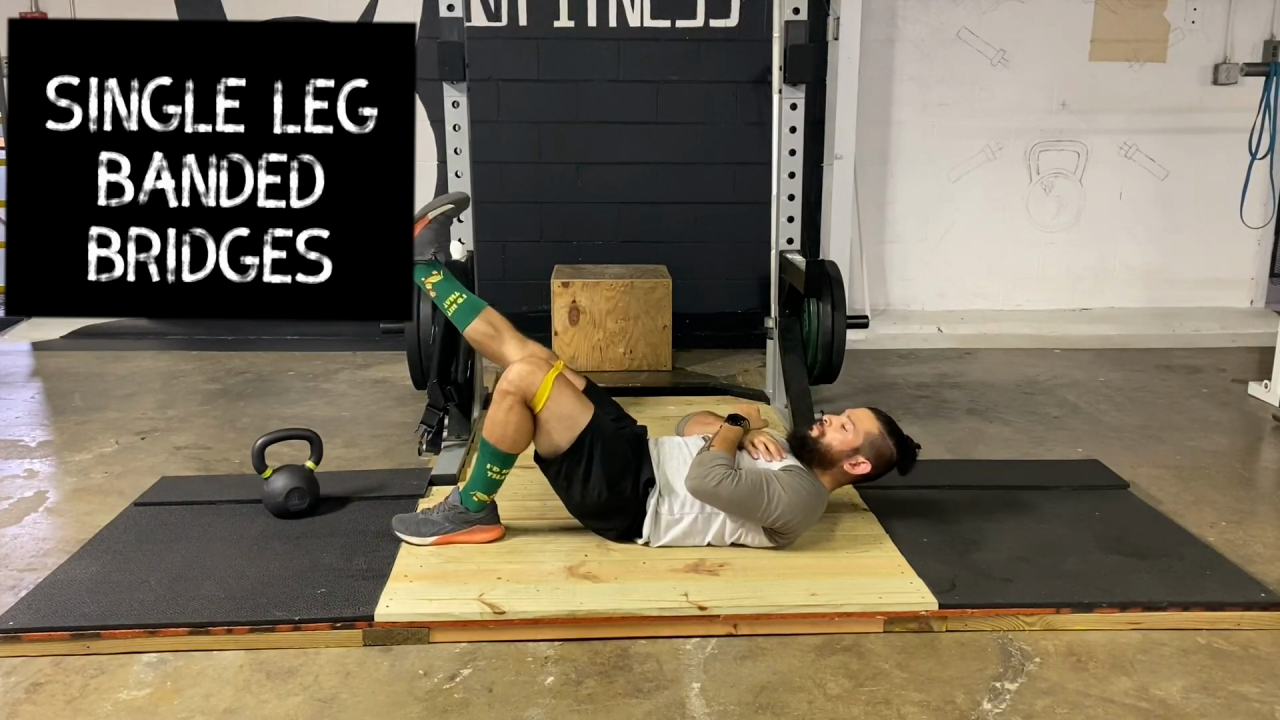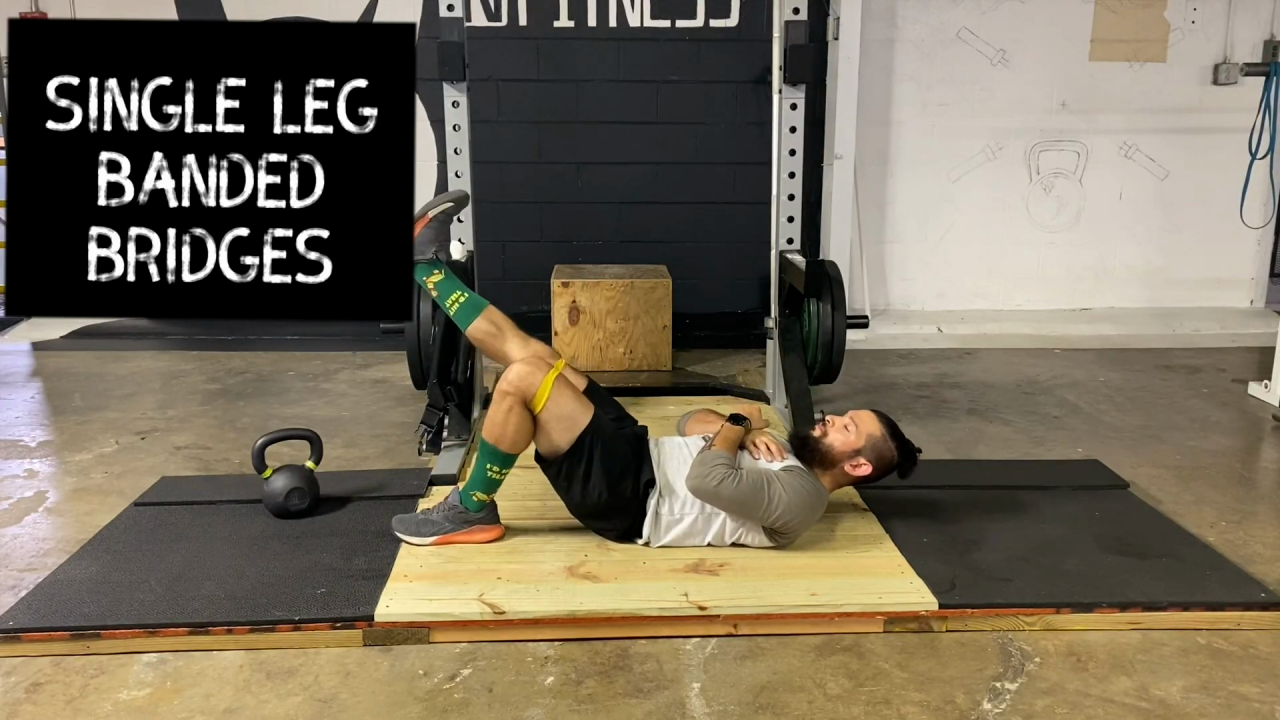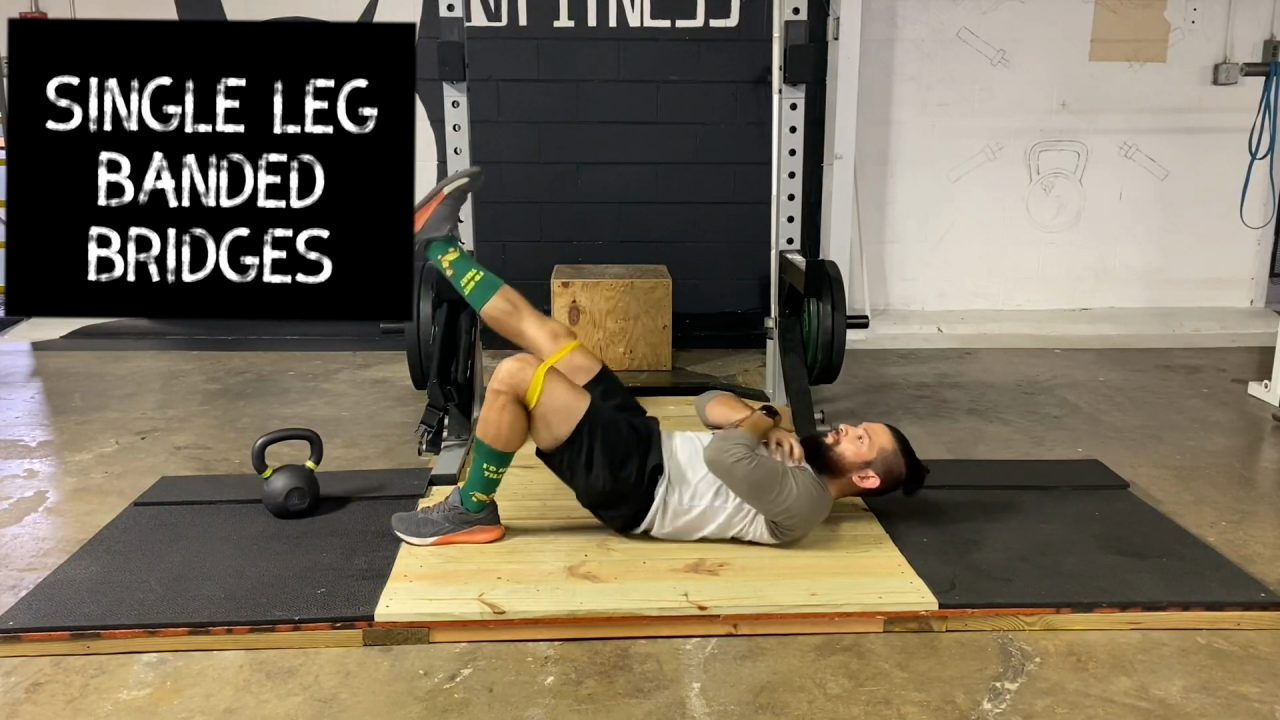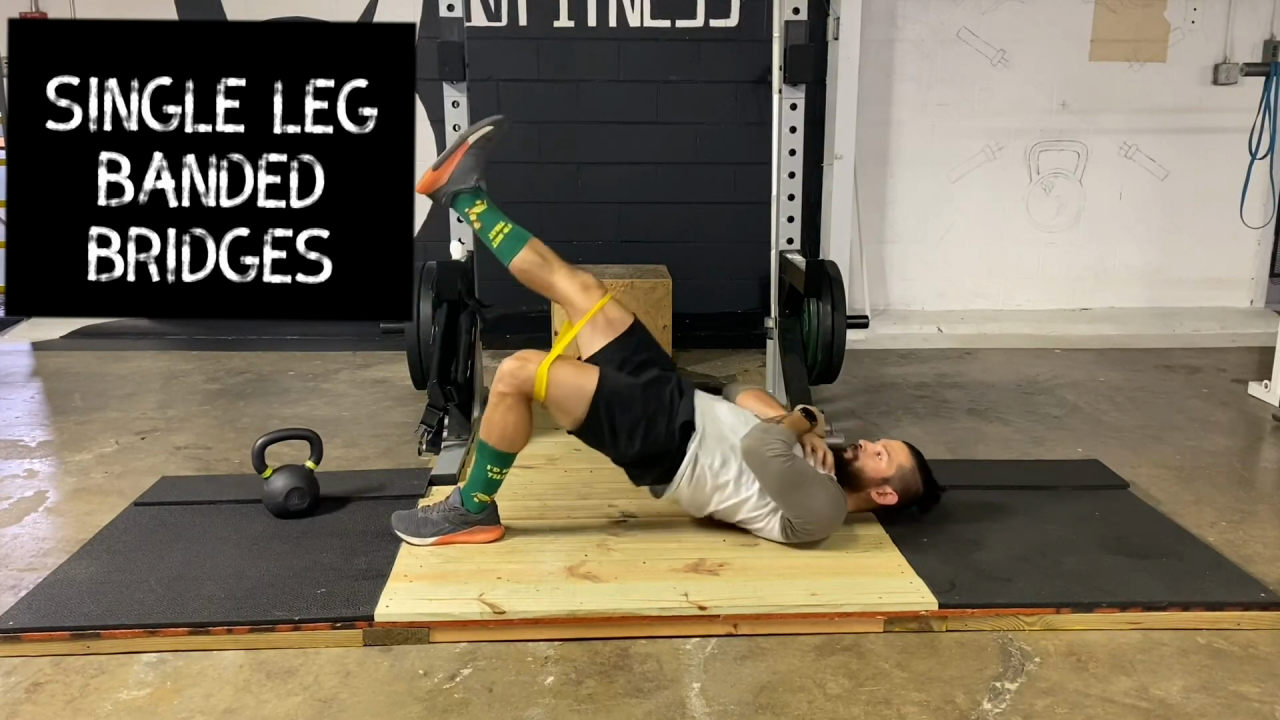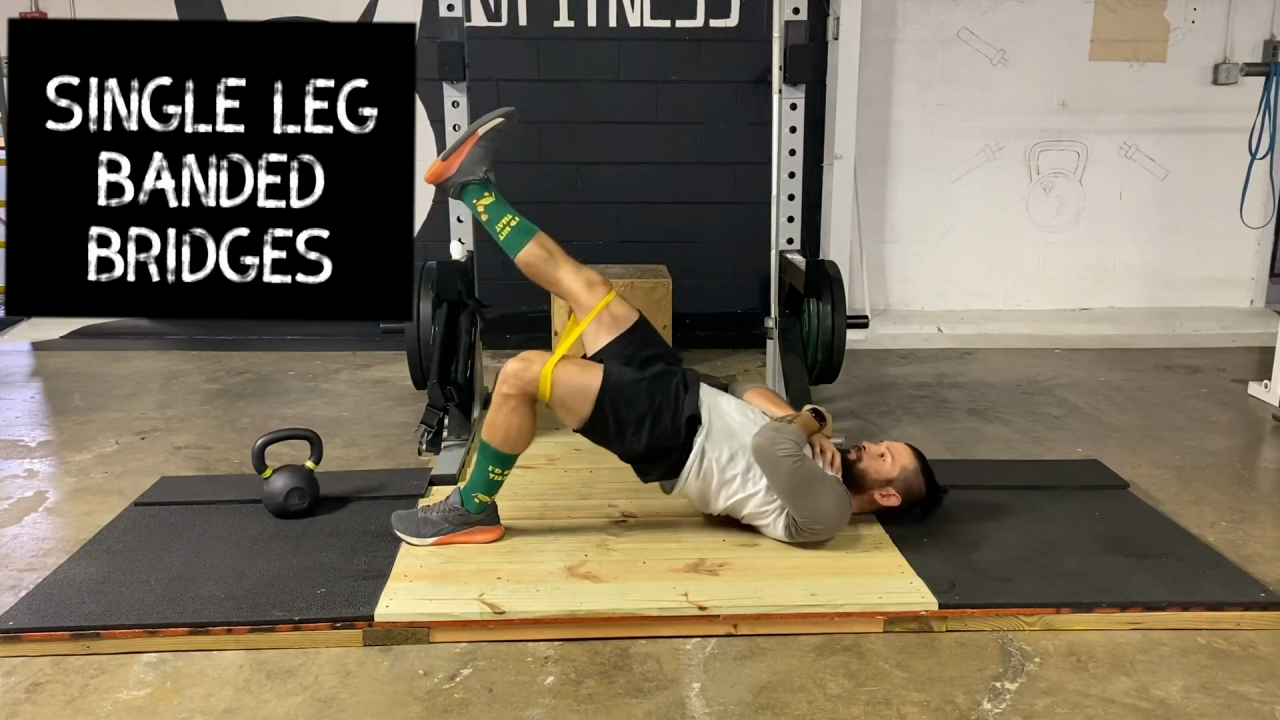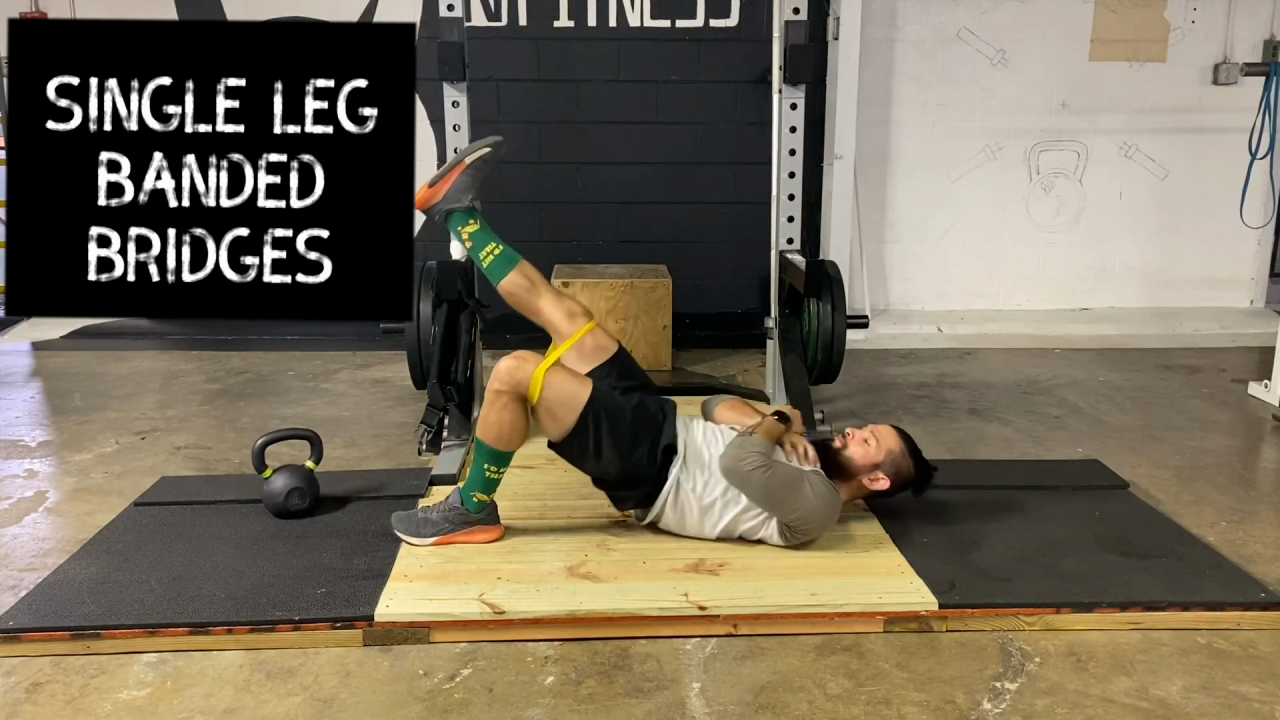
dt=0.3s
person 1, frame 1
left shoulder: (797, 498)
right shoulder: (786, 453)
left elbow: (704, 480)
right elbow: (690, 425)
left wrist: (738, 423)
right wrist: (743, 429)
left hip: (626, 498)
right hip: (639, 453)
left knee: (522, 377)
right knee: (524, 352)
left ankle: (472, 511)
right ankle: (430, 269)
person 1, frame 2
left shoulder: (798, 499)
right shoulder: (784, 455)
left elbow: (705, 479)
right elbow: (692, 424)
left wrist: (740, 424)
right wrist: (744, 429)
left hip: (626, 497)
right hip: (638, 454)
left knee: (522, 379)
right knee: (529, 353)
left ankle: (472, 511)
right ankle: (430, 267)
person 1, frame 3
left shoulder: (801, 501)
right shoulder: (794, 458)
left elbow: (723, 456)
right elbow: (709, 400)
left wrist: (767, 420)
right wrist: (769, 422)
left hip: (633, 483)
right hip: (645, 443)
left knee: (513, 376)
right knee: (547, 334)
left ankle: (471, 511)
right ankle: (440, 244)
person 1, frame 4
left shoulder: (819, 510)
right shoulder: (818, 466)
left elbow: (760, 448)
right elbow: (741, 394)
left wrist: (802, 423)
right wrist: (802, 425)
left hip: (664, 434)
right hip: (674, 403)
left knee: (517, 372)
right knee: (575, 286)
left ankle: (472, 511)
right ankle: (465, 194)
person 1, frame 5
left shoulder: (825, 510)
right shoulder: (823, 465)
left elbow: (770, 446)
right elbow: (748, 393)
left wrist: (811, 421)
right wrist: (807, 423)
left hip: (670, 430)
right hip: (681, 397)
left knee: (521, 375)
right knee: (579, 281)
left ankle: (473, 510)
right ankle: (474, 185)
person 1, frame 6
left shoulder: (814, 504)
right shoulder: (810, 460)
left elbow: (739, 462)
right elbow: (717, 407)
left wrist: (779, 422)
right wrist: (779, 425)
left hip: (649, 469)
right hip: (664, 431)
left knee: (514, 371)
right knee: (561, 311)
left ankle: (473, 510)
right ankle: (458, 212)
